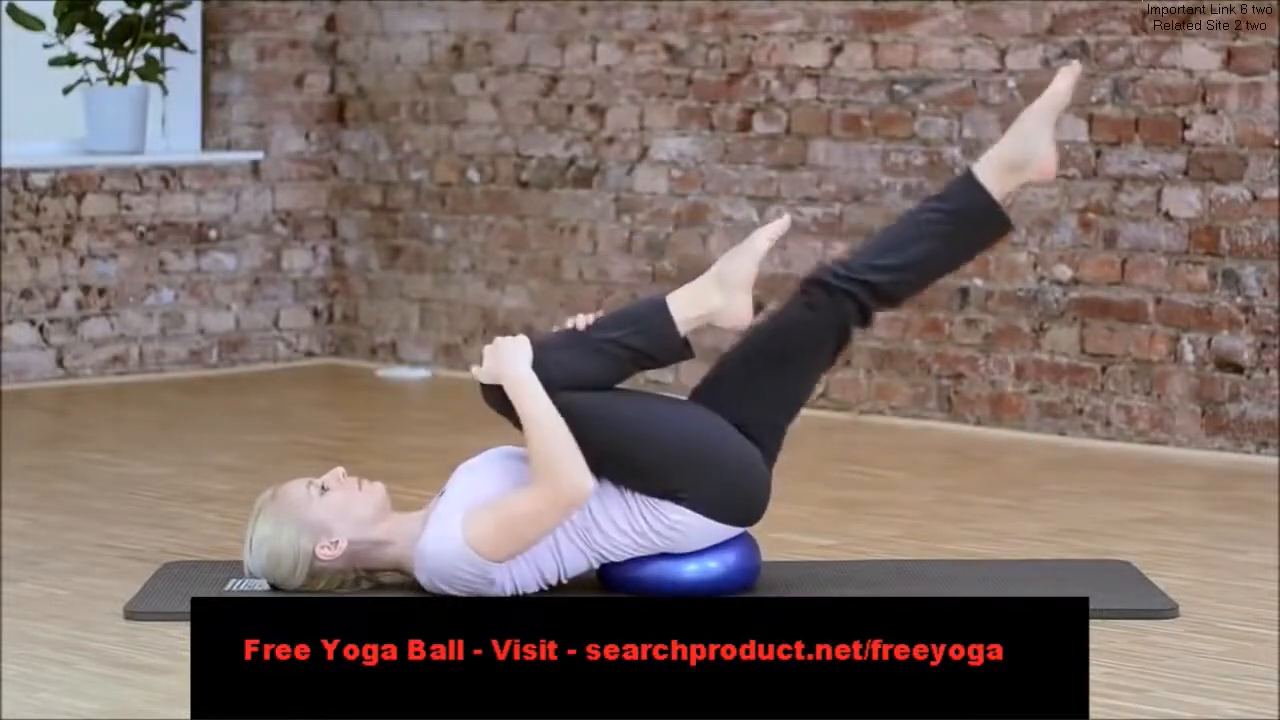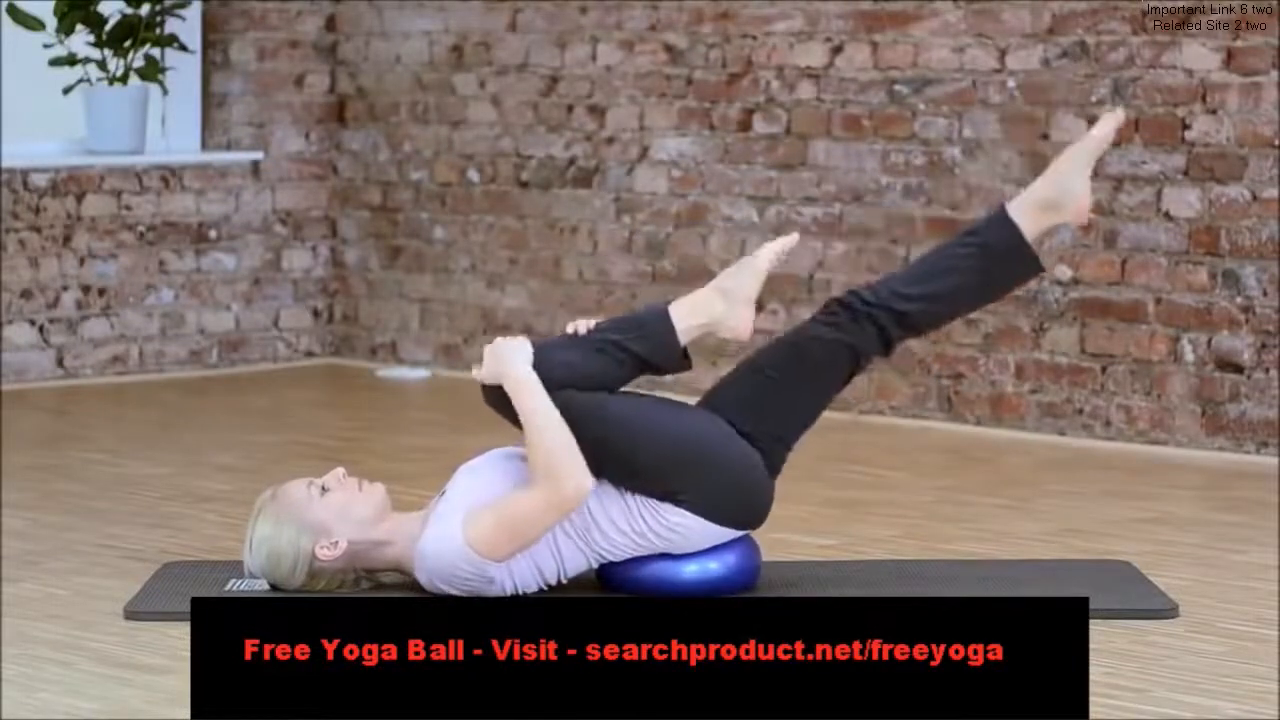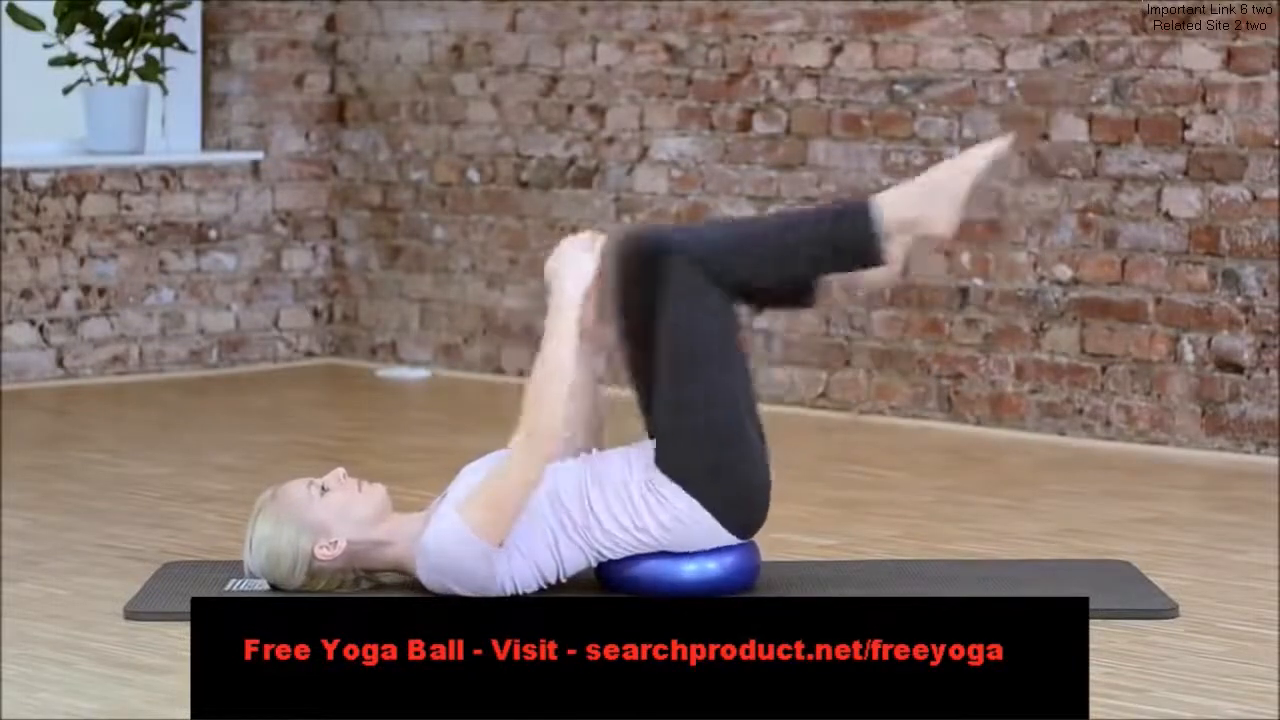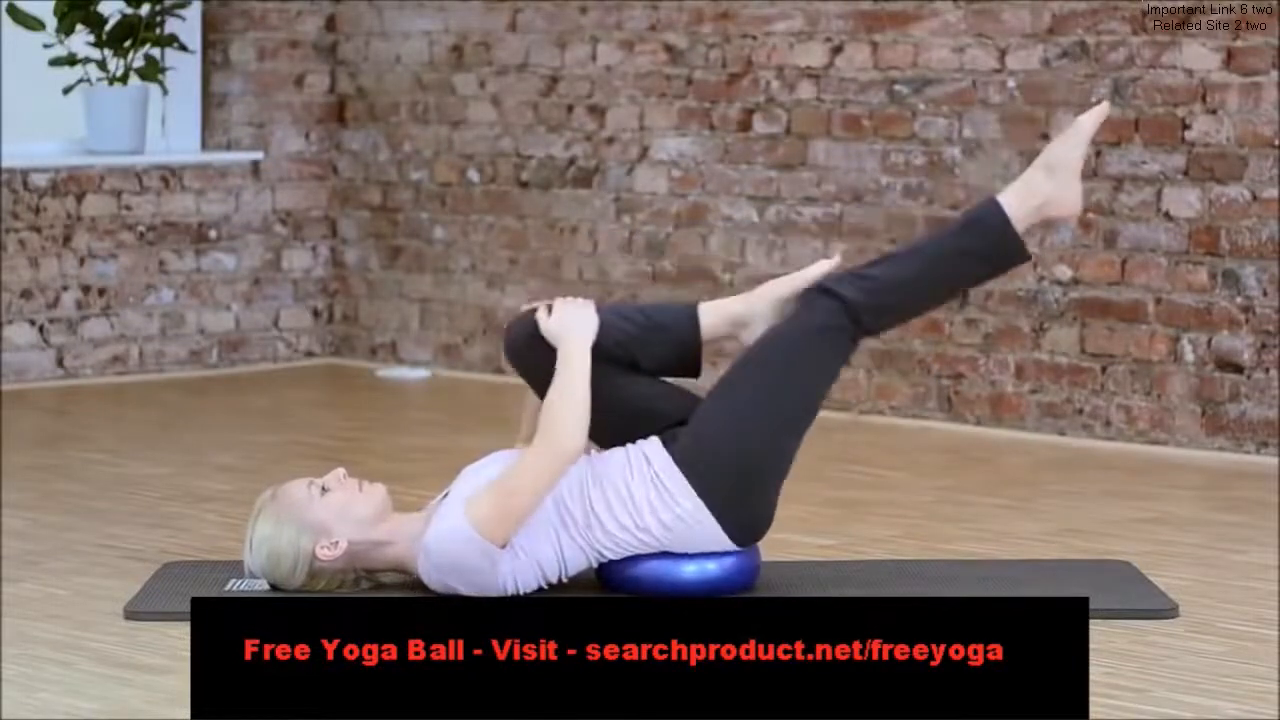
dt=0.5s
person 1, frame 1
left shoulder: (444, 521)
right shoulder: (448, 555)
right elbow: (571, 489)
left wrist: (554, 366)
right wrist: (519, 376)
left hip: (706, 472)
right hip: (714, 489)
right knee: (515, 379)
left ankle: (1002, 170)
right ankle: (700, 303)
person 1, frame 2
left shoulder: (447, 522)
right shoulder: (448, 557)
right elbow: (569, 491)
left wrist: (573, 361)
right wrist: (526, 375)
left hip: (705, 477)
right hip: (713, 493)
right knee: (509, 380)
left ankle: (1035, 211)
right ankle: (705, 312)
person 1, frame 3
left shoulder: (442, 524)
right shoulder: (449, 553)
left elbow: (570, 451)
right elbow: (542, 439)
left wrist: (588, 333)
right wrist: (567, 298)
left hip: (684, 487)
right hip: (706, 499)
left knee: (652, 260)
right knee: (678, 258)
left ankle: (873, 231)
right ankle: (885, 220)
person 1, frame 4
left shoulder: (447, 519)
right shoulder: (450, 553)
left elbow: (537, 460)
right elbow: (560, 450)
left wrist: (562, 342)
right wrist: (579, 342)
left hip: (674, 464)
right hip: (711, 493)
left knee: (535, 335)
right knee: (839, 305)
left ankle: (733, 319)
right ankle: (1027, 202)
